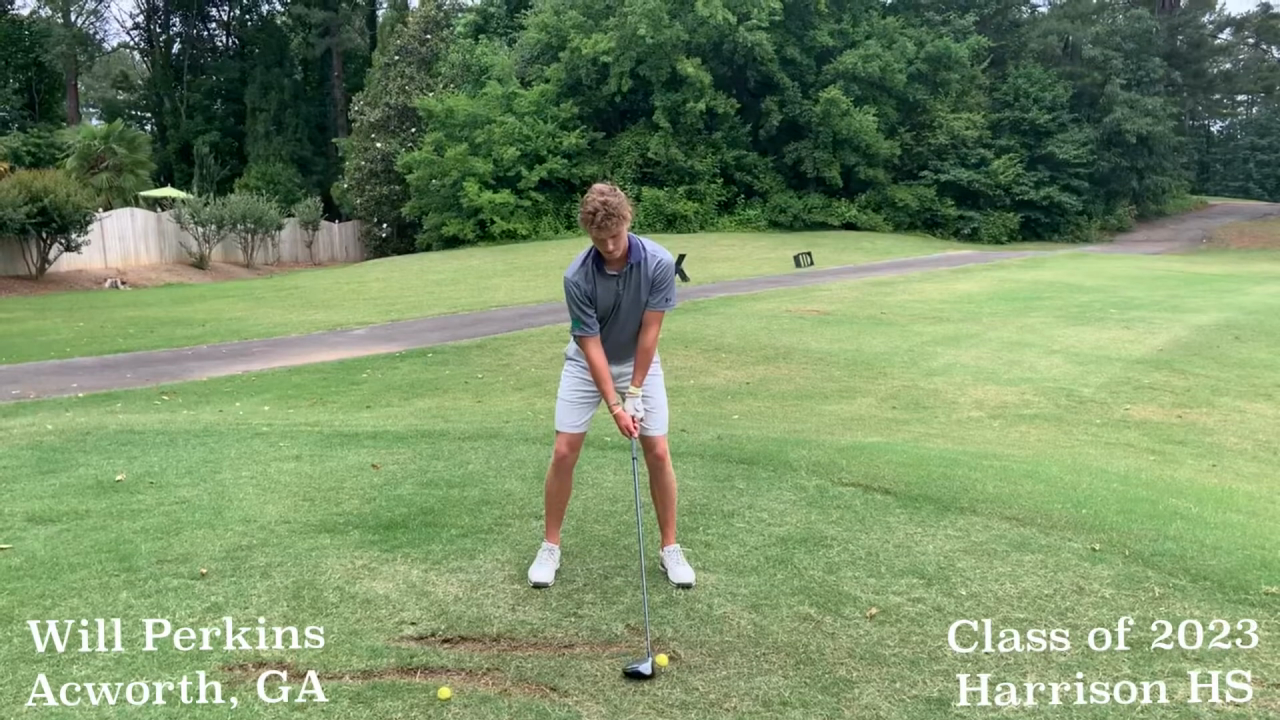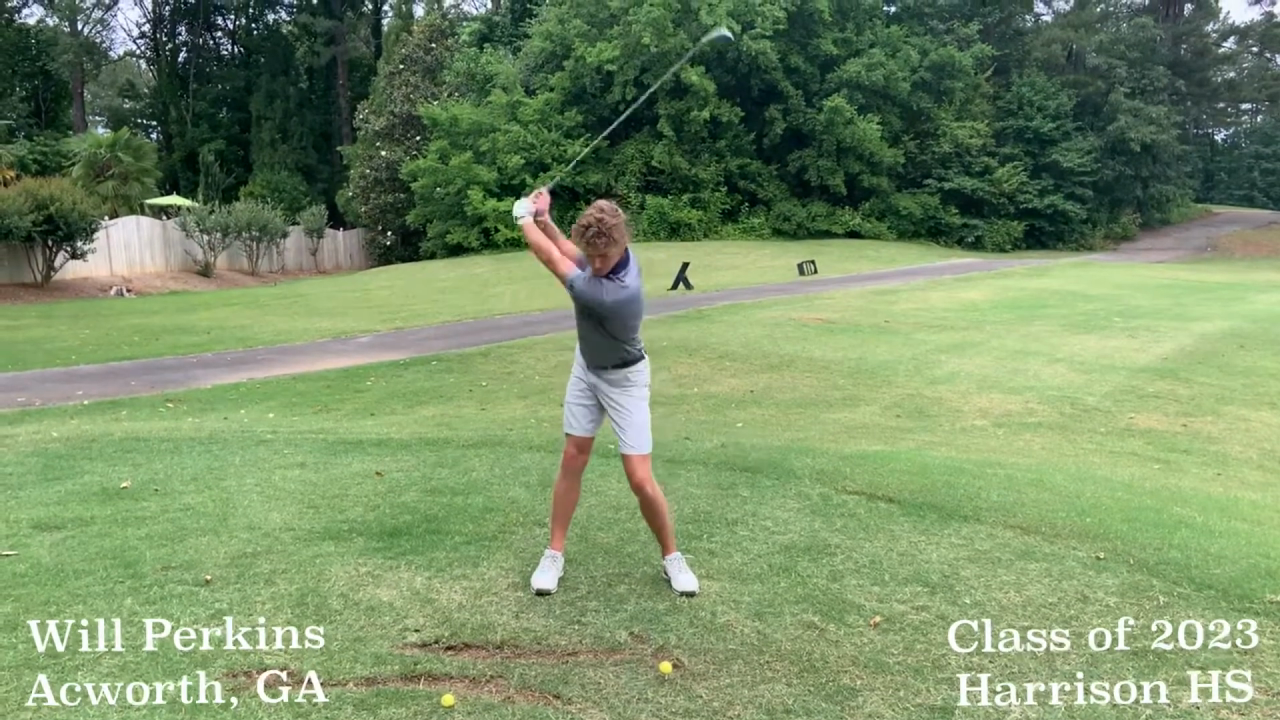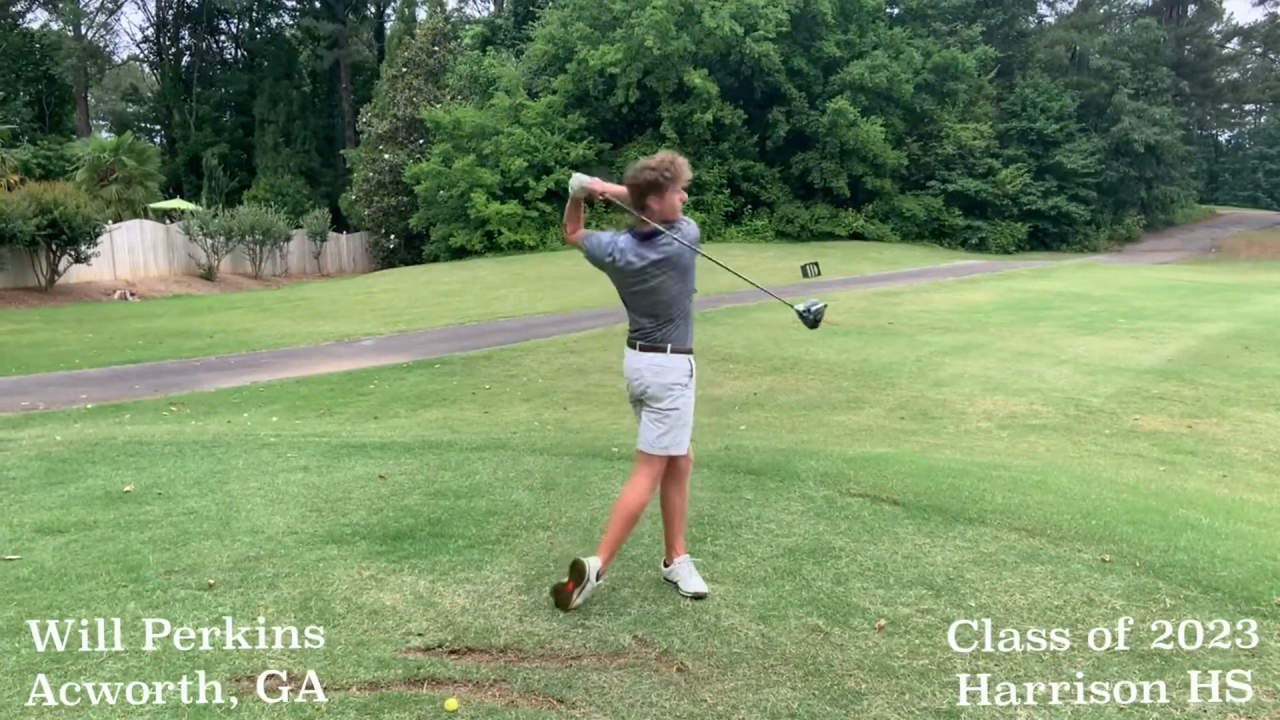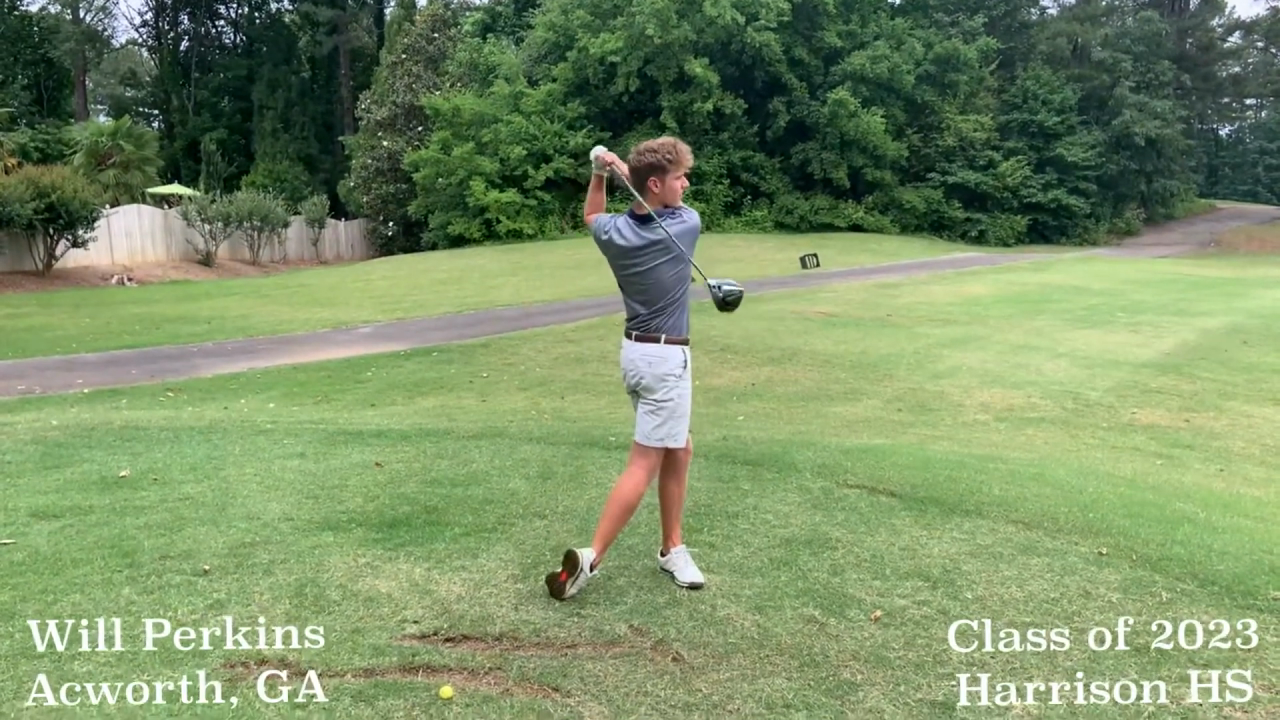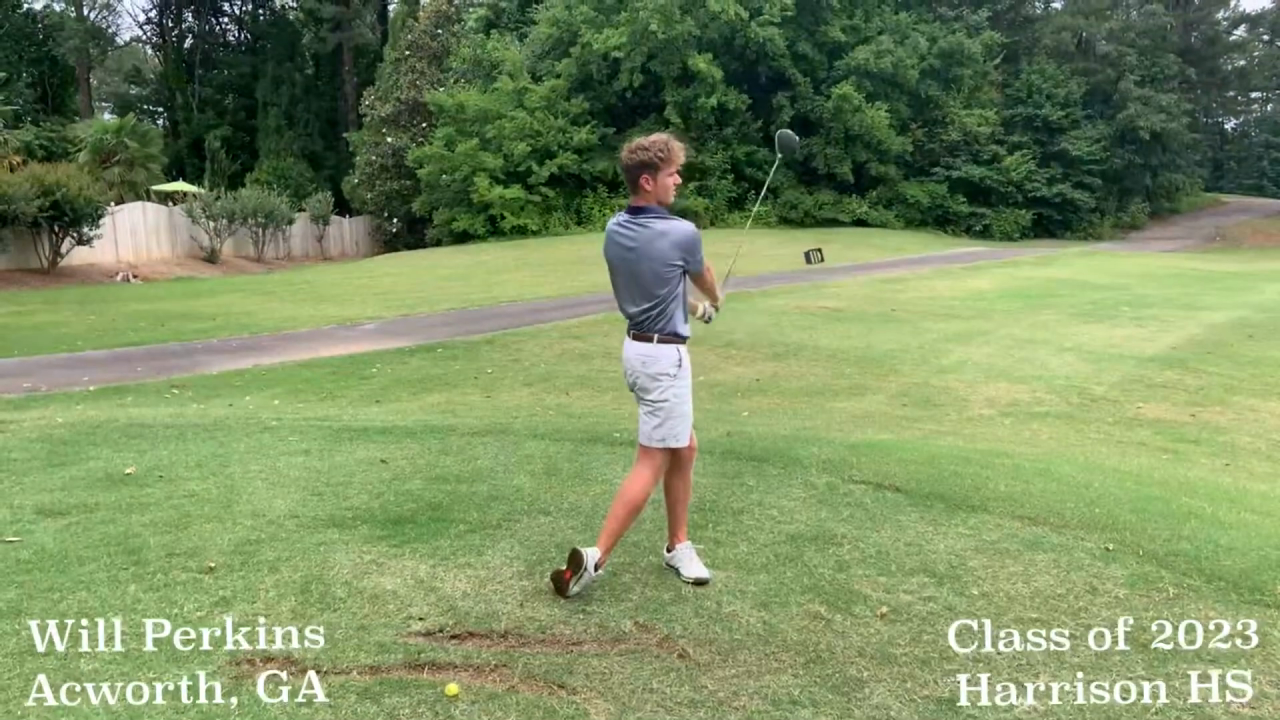
dt=1s
person 1, frame 1
left shoulder: (659, 262)
right shoulder: (577, 277)
left elbow: (649, 331)
right elbow: (591, 344)
left wrist: (635, 392)
right wrist: (614, 405)
left hip: (640, 364)
right hip: (586, 364)
left knee: (658, 454)
right knee: (564, 453)
left ankle: (670, 548)
right ankle: (550, 546)
person 1, frame 2
left shoulder: (611, 295)
right shoulder: (610, 251)
left elbow: (553, 259)
right elbow: (570, 253)
left wrist: (525, 217)
right wrist: (541, 215)
left hip: (622, 379)
right hip: (587, 367)
left knee: (639, 478)
right knee: (572, 460)
left ankle: (672, 556)
right ankle: (554, 554)
person 1, frame 3
left shoulder: (613, 250)
right shoulder: (685, 237)
left elbow: (572, 233)
right elbow: (655, 207)
left wrist: (579, 193)
right wrist: (611, 189)
left hip: (638, 360)
right hip: (670, 366)
left knee: (679, 462)
right knee: (649, 472)
left ankle: (676, 558)
right ankle: (595, 566)
person 1, frame 4
left shoulder: (612, 232)
right shoulder: (686, 227)
left elbow: (592, 216)
right elbow: (675, 209)
left wrist: (599, 173)
right wrist: (628, 171)
left hip: (635, 350)
right hip: (666, 357)
left knee: (679, 451)
right knee: (644, 464)
left ankle: (672, 548)
right ankle: (589, 558)
person 1, frame 5
left shoulder: (614, 230)
right shoulder: (681, 234)
right elbow: (704, 279)
right wrist: (713, 302)
left hip: (639, 348)
right hip: (663, 356)
left knee: (684, 448)
right knee: (651, 464)
left ankle: (678, 545)
right ankle: (593, 557)
